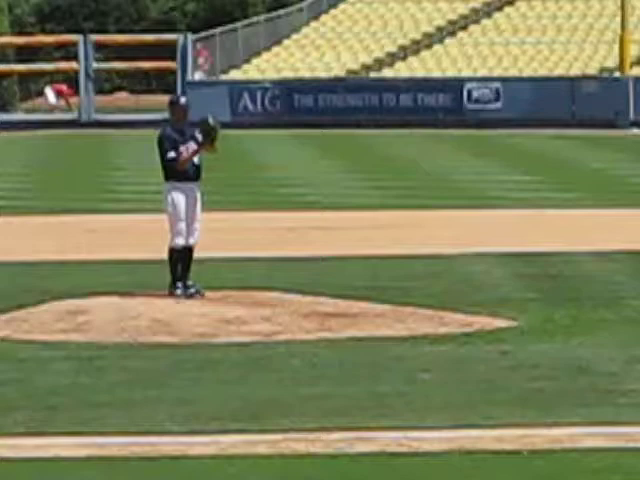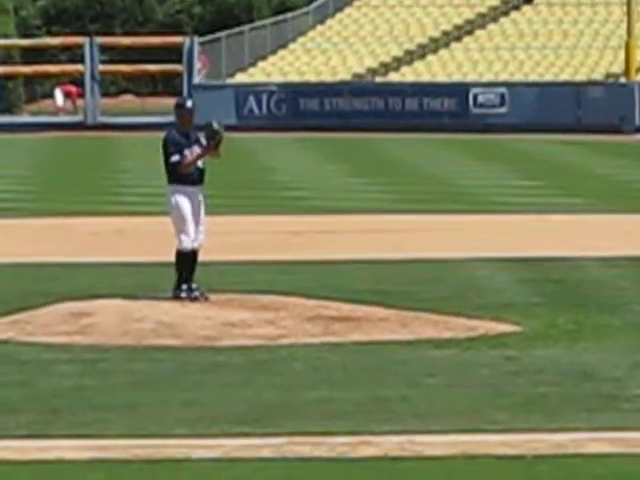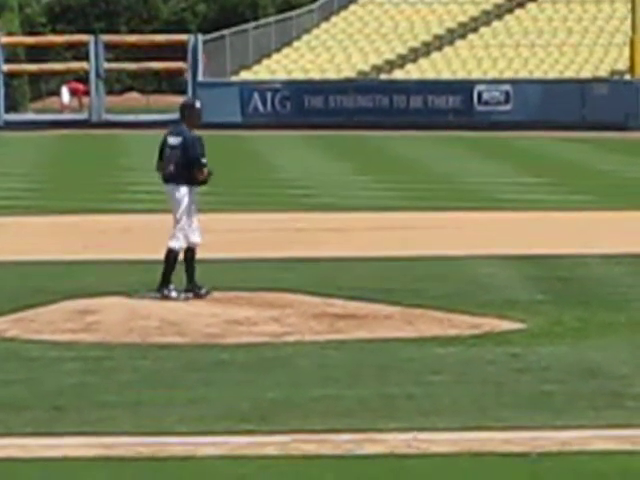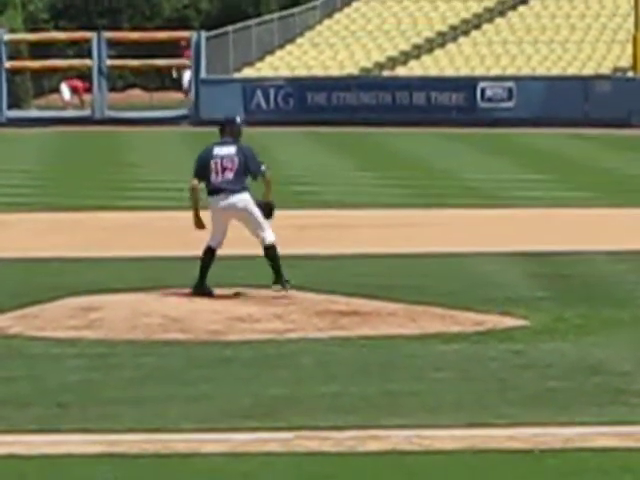
dt=1s
person 1, frame 1
left shoulder: (191, 130)
right shoulder: (166, 134)
left elbow: (211, 148)
right elbow: (178, 164)
left wrist: (209, 138)
right wrist: (197, 149)
left hip: (194, 187)
right hip: (177, 188)
left knee: (192, 236)
right knee: (179, 236)
left ankle: (185, 280)
right ankle: (174, 283)
person 1, frame 2
left shoulder: (195, 134)
right shoulder: (172, 138)
left elbow: (215, 154)
right elbow: (182, 167)
left wrist: (213, 144)
right wrist: (201, 153)
left hip: (196, 190)
right hip: (179, 191)
left knee: (196, 240)
right knee: (186, 240)
left ankle: (189, 284)
right ankle: (179, 286)
person 1, frame 3
left shoulder: (168, 136)
right shoulder: (193, 139)
left elbow: (159, 167)
right elbow: (200, 174)
right wrist: (205, 175)
left hip: (171, 188)
right hip: (185, 190)
left knee: (190, 237)
right knee: (179, 238)
left ankle: (191, 285)
right ankle: (164, 286)
person 1, frame 4
left shoulder: (207, 152)
right shoulder: (243, 150)
left elbow: (194, 185)
right elbow: (264, 176)
left wrist: (196, 215)
right wrist: (267, 198)
left hip: (216, 202)
right hip: (240, 199)
left knee: (215, 242)
right knee: (266, 235)
left ankle: (200, 284)
right ankle: (279, 278)
